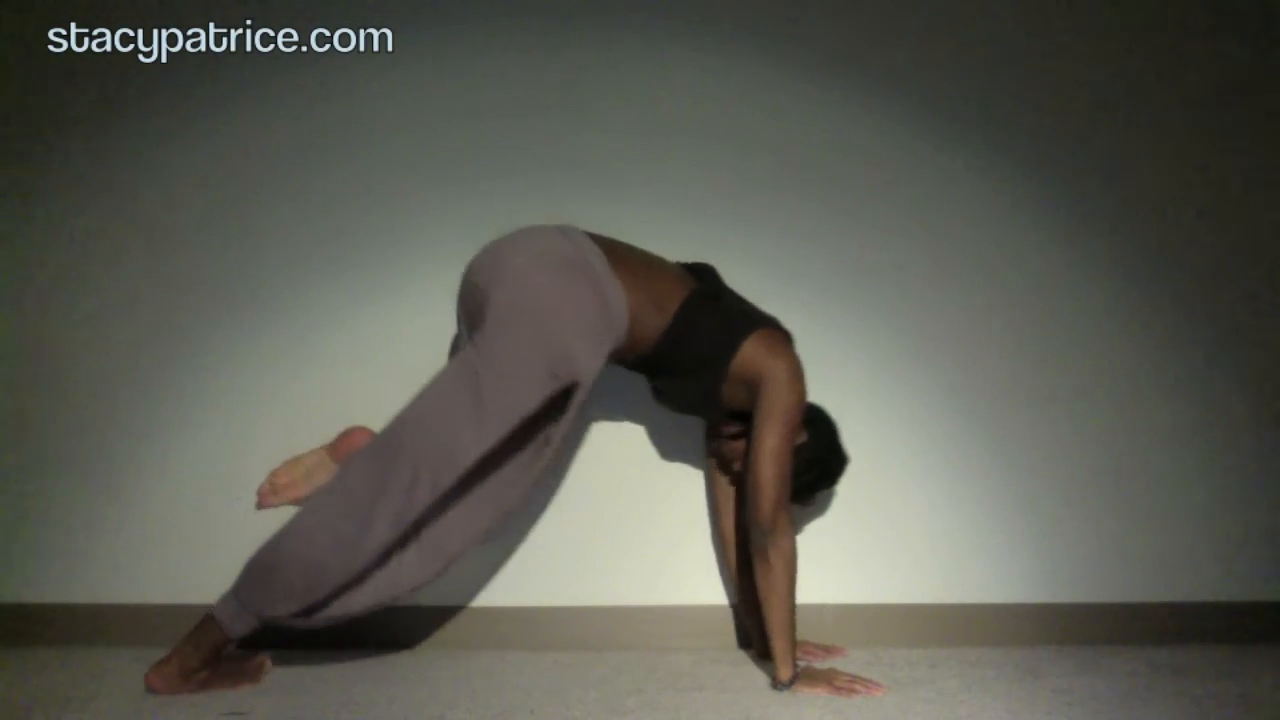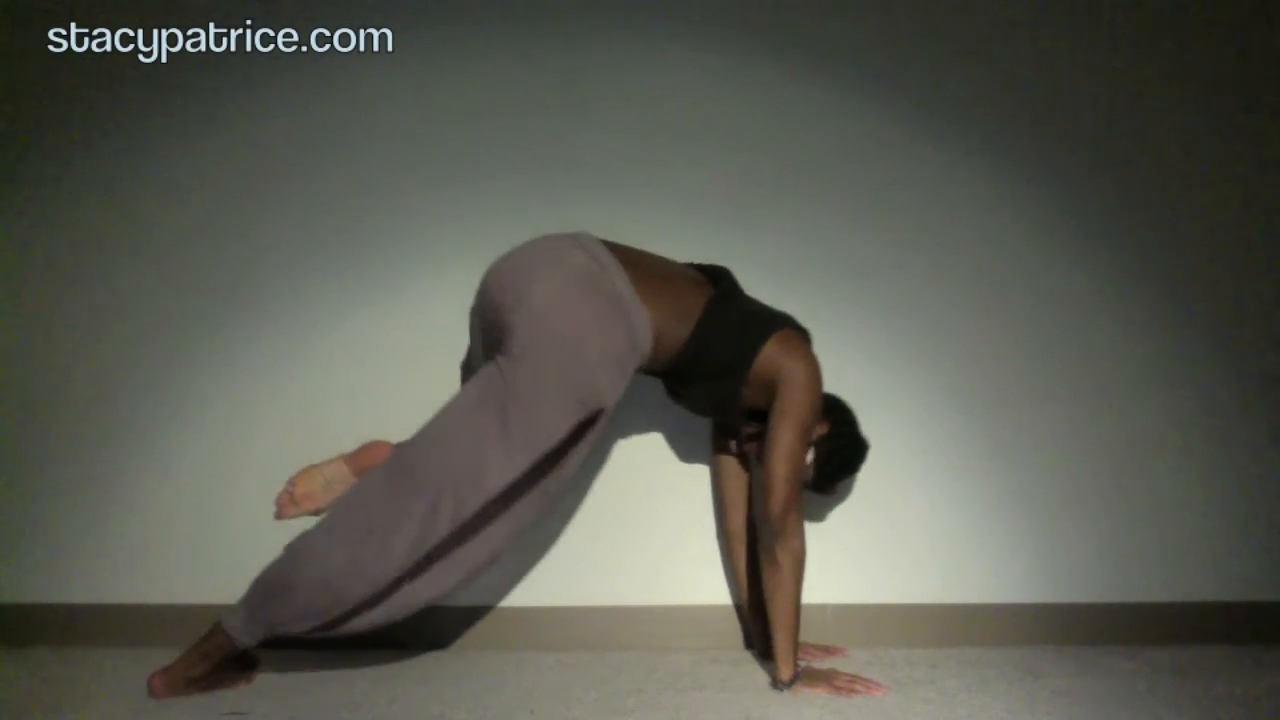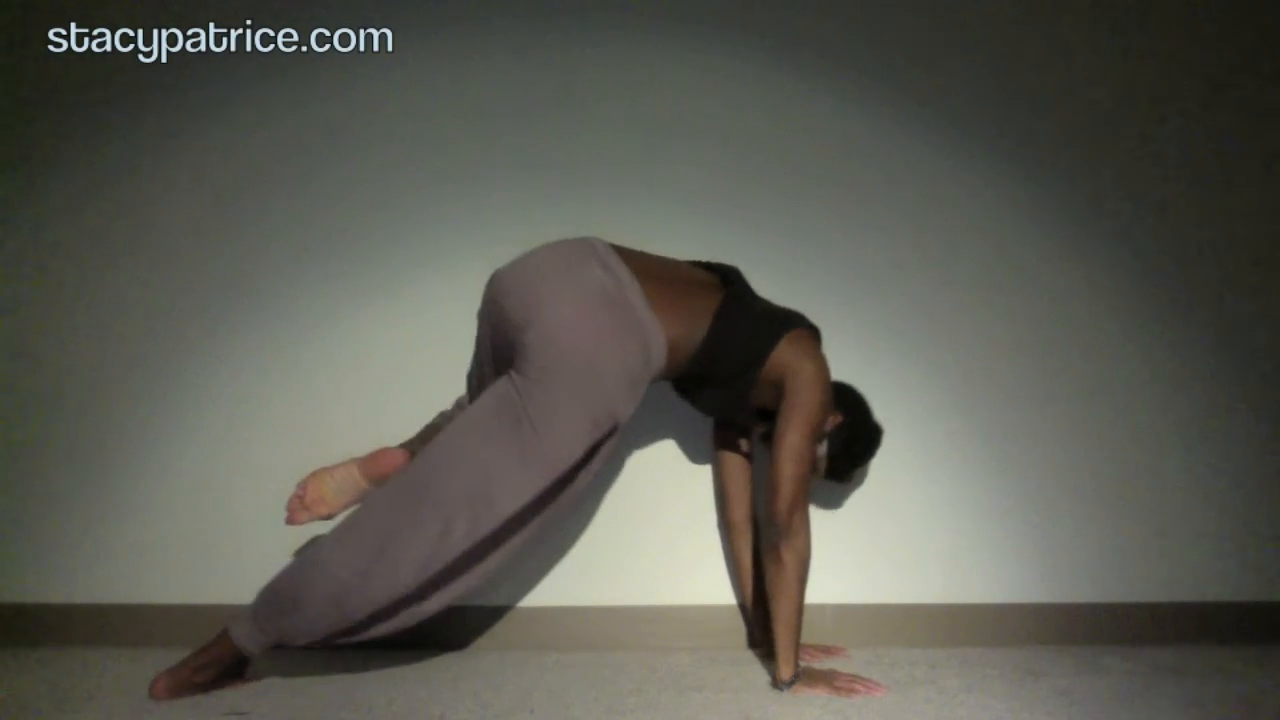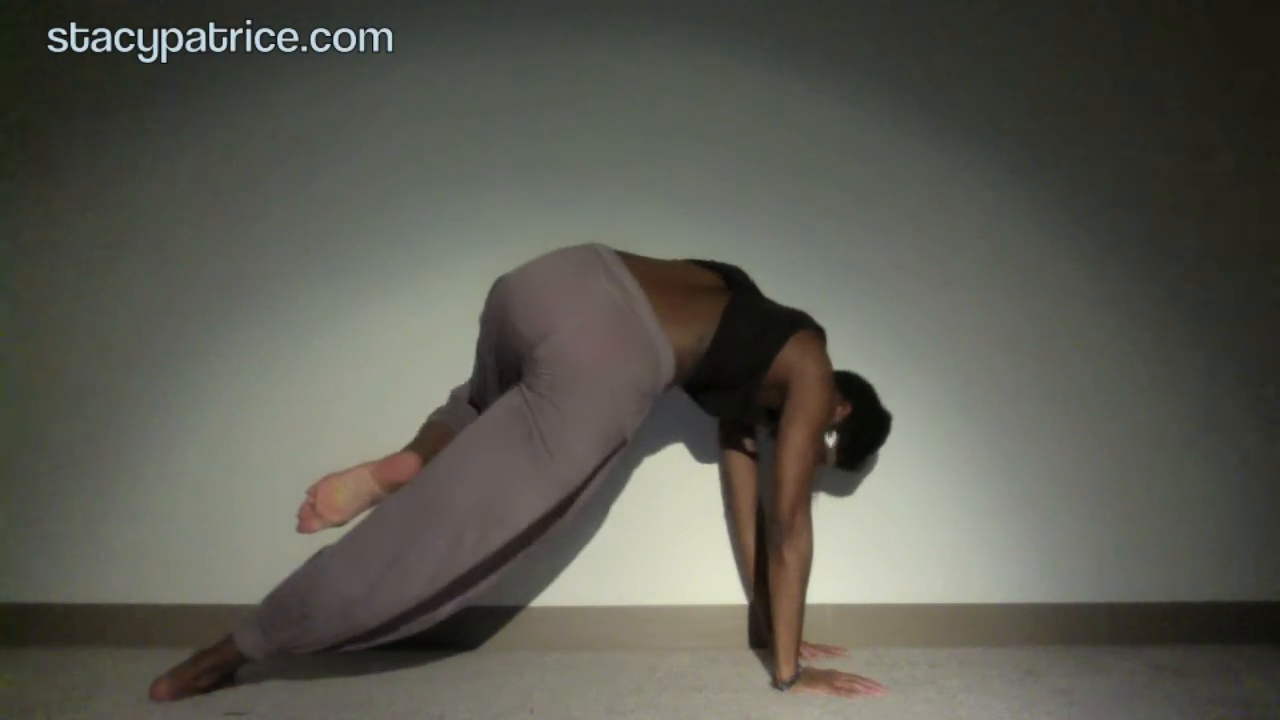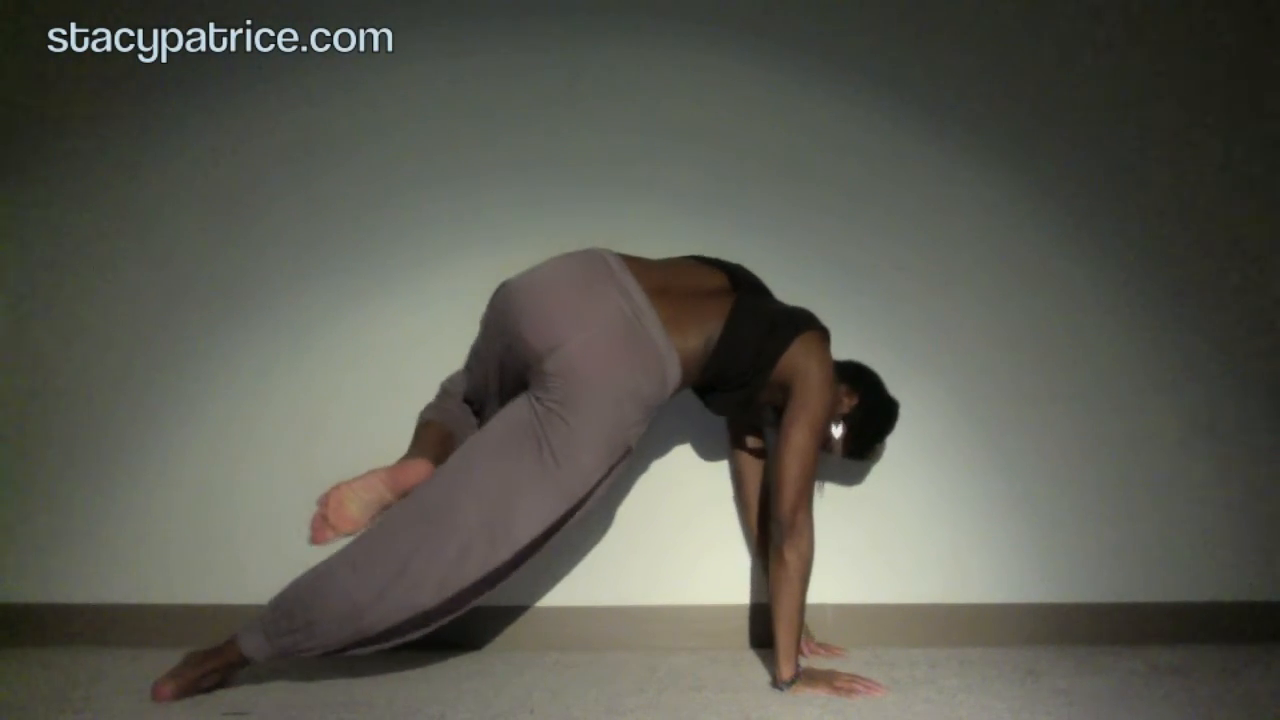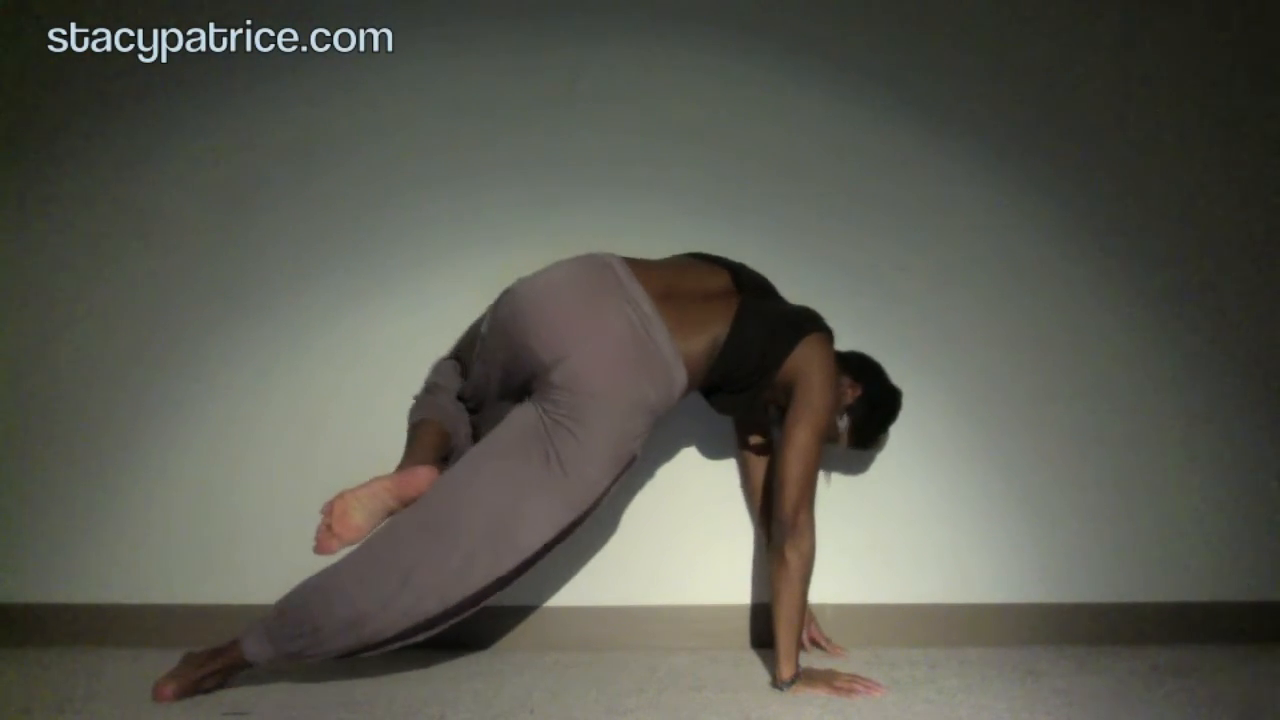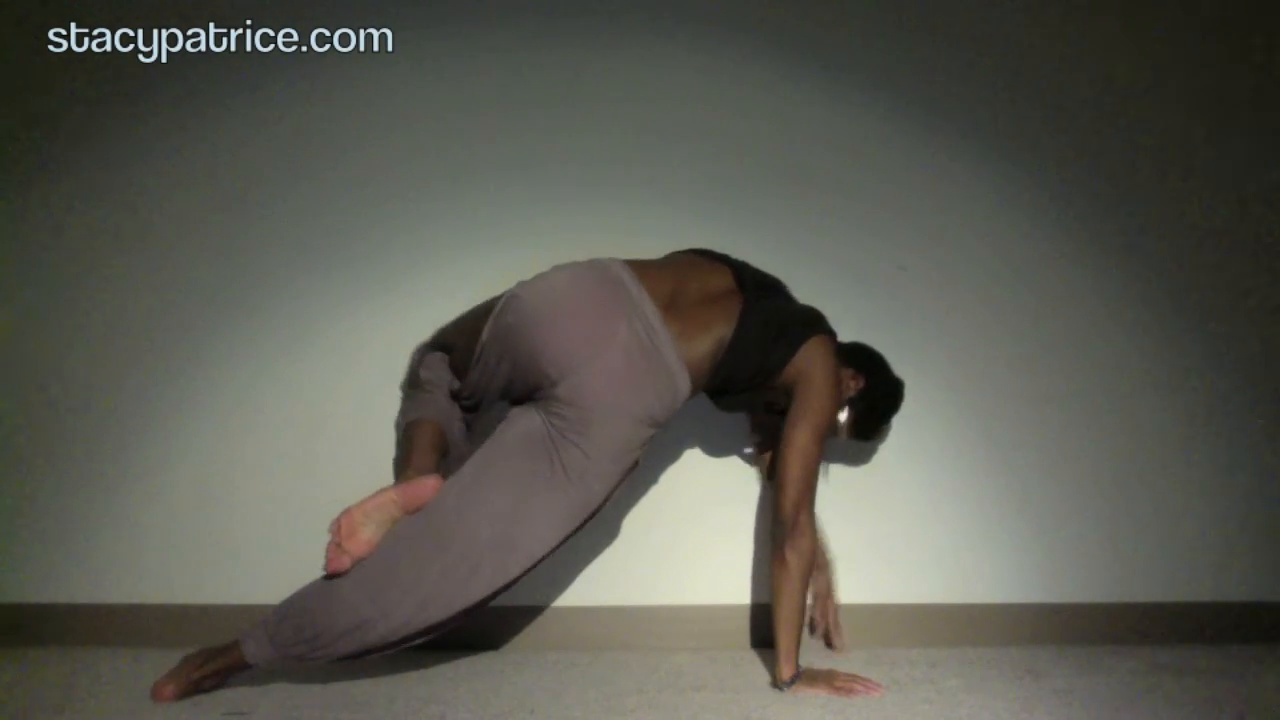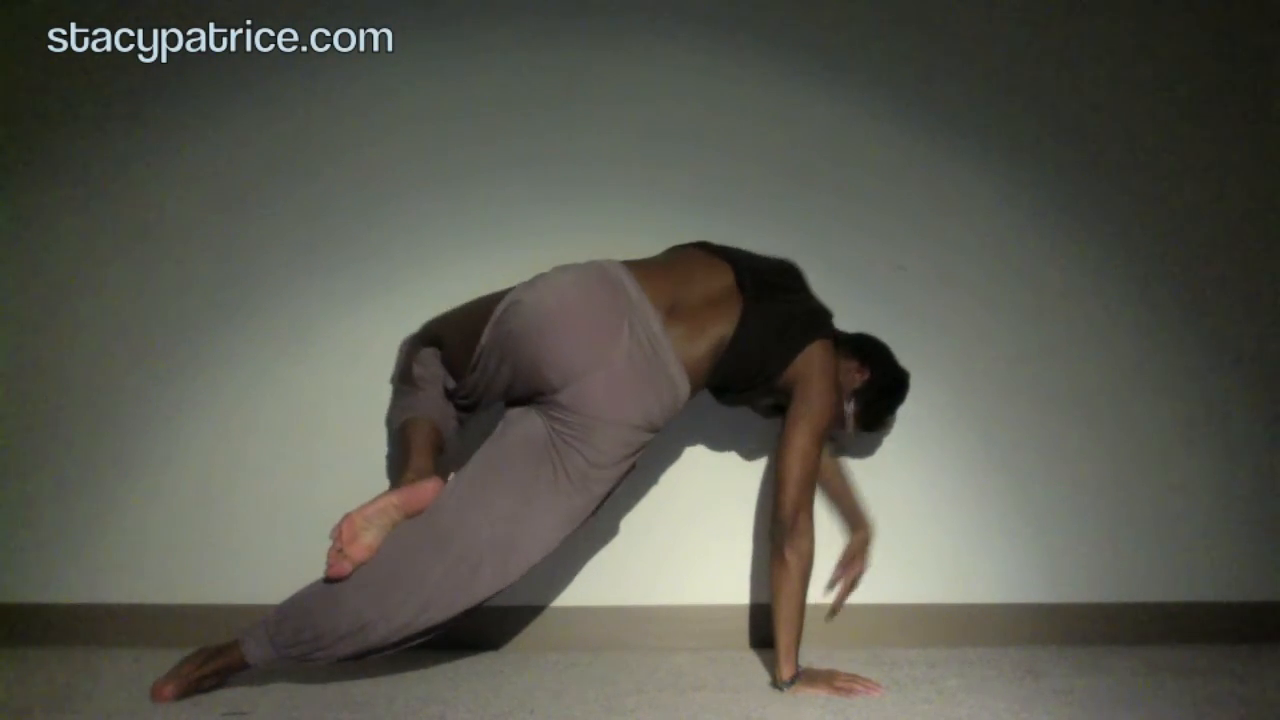
dt=0.3s
person 1, frame 1
left shoulder: (733, 386)
right shoulder: (776, 374)
left elbow: (731, 515)
right elbow: (767, 528)
left wrist: (764, 636)
right wrist: (788, 670)
left hip: (530, 266)
right hip: (559, 304)
left knee: (481, 476)
right knee: (407, 480)
left ankle: (366, 453)
right ankle: (193, 657)
person 1, frame 2
left shoulder: (744, 378)
right shoulder: (795, 372)
left elbow: (737, 513)
right elbow: (777, 527)
left wrist: (766, 632)
right wrist: (789, 667)
left hip: (540, 271)
right hip: (576, 325)
left knee: (490, 440)
right knee: (434, 498)
left ankle: (386, 463)
right ankle: (211, 653)
person 1, frame 3
left shoulder: (751, 360)
right shoulder: (804, 371)
left elbow: (738, 512)
right elbow: (783, 526)
left wrist: (766, 630)
right wrist: (787, 668)
left hip: (549, 274)
right hip: (591, 341)
left knee: (490, 429)
right knee: (445, 510)
left ankle: (401, 460)
right ankle: (225, 652)
person 1, frame 4
left shoulder: (757, 349)
right shoulder: (809, 369)
left elbow: (745, 501)
right elbow: (786, 527)
left wrist: (774, 620)
right wrist: (789, 668)
left hip: (554, 280)
right hip: (597, 363)
left knee: (495, 412)
right knee: (448, 522)
left ankle: (412, 462)
right ankle: (234, 650)
person 1, frame 5
left shoulder: (762, 338)
right shoulder: (812, 369)
left elbow: (753, 483)
right elbow: (789, 524)
left wrist: (788, 618)
right wrist: (789, 668)
left hip: (561, 285)
right hip: (607, 373)
left knee: (478, 396)
right knee: (452, 534)
left ankle: (417, 465)
right ankle: (237, 651)
person 1, frame 6
left shoulder: (765, 328)
right shoulder: (816, 369)
left elbow: (758, 460)
right elbow: (791, 524)
left wrist: (794, 604)
right wrist: (790, 668)
left hip: (566, 290)
right hip: (614, 385)
left knee: (457, 381)
right knee: (452, 544)
left ankle: (418, 467)
right ankle: (237, 652)
person 1, frame 7
left shoulder: (769, 312)
right shoulder: (818, 368)
left elbow: (769, 443)
right elbow: (790, 524)
left wrist: (817, 576)
right wrist: (789, 669)
left hip: (573, 296)
right hip: (616, 394)
left knee: (439, 365)
right knee: (455, 550)
left ankle: (419, 473)
right ankle: (240, 653)
person 1, frame 8
left shoulder: (783, 288)
right shoulder: (821, 368)
left elbow: (813, 434)
right elbow: (790, 526)
left wrist: (857, 515)
right wrist: (789, 669)
left hip: (574, 302)
right hip: (618, 402)
left knee: (425, 355)
right knee: (452, 552)
left ankle: (415, 475)
right ankle: (238, 652)
